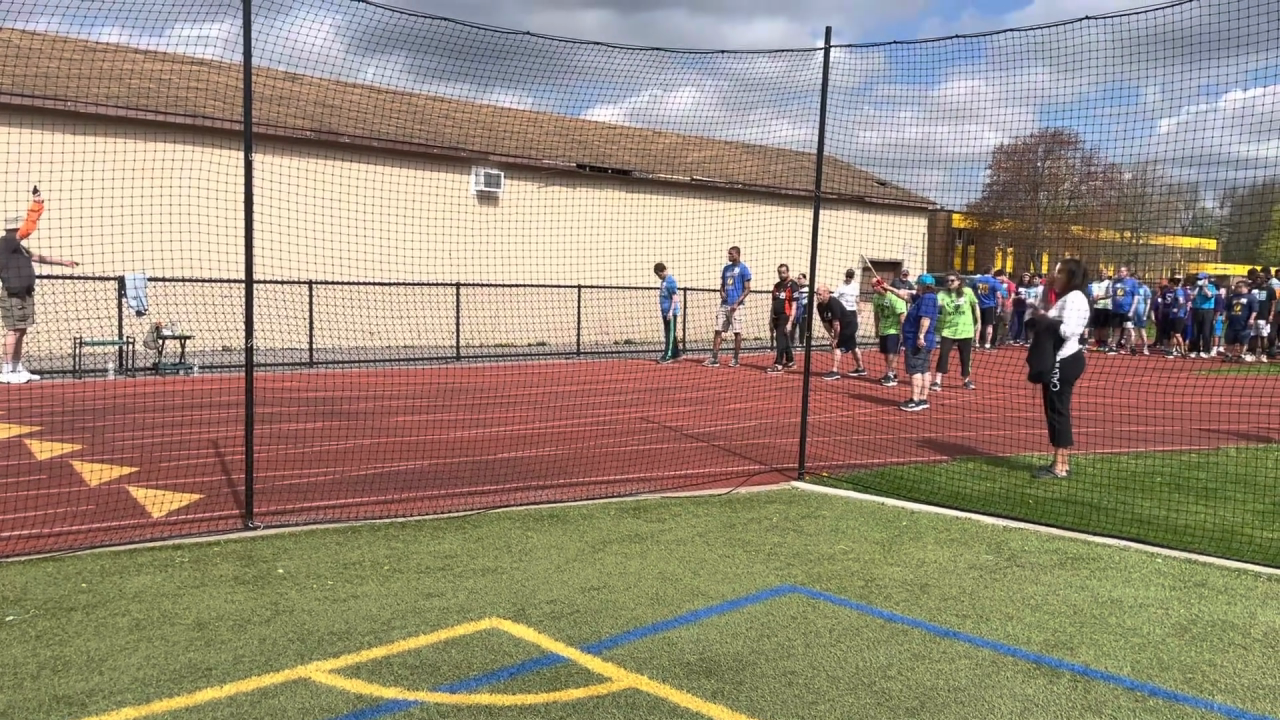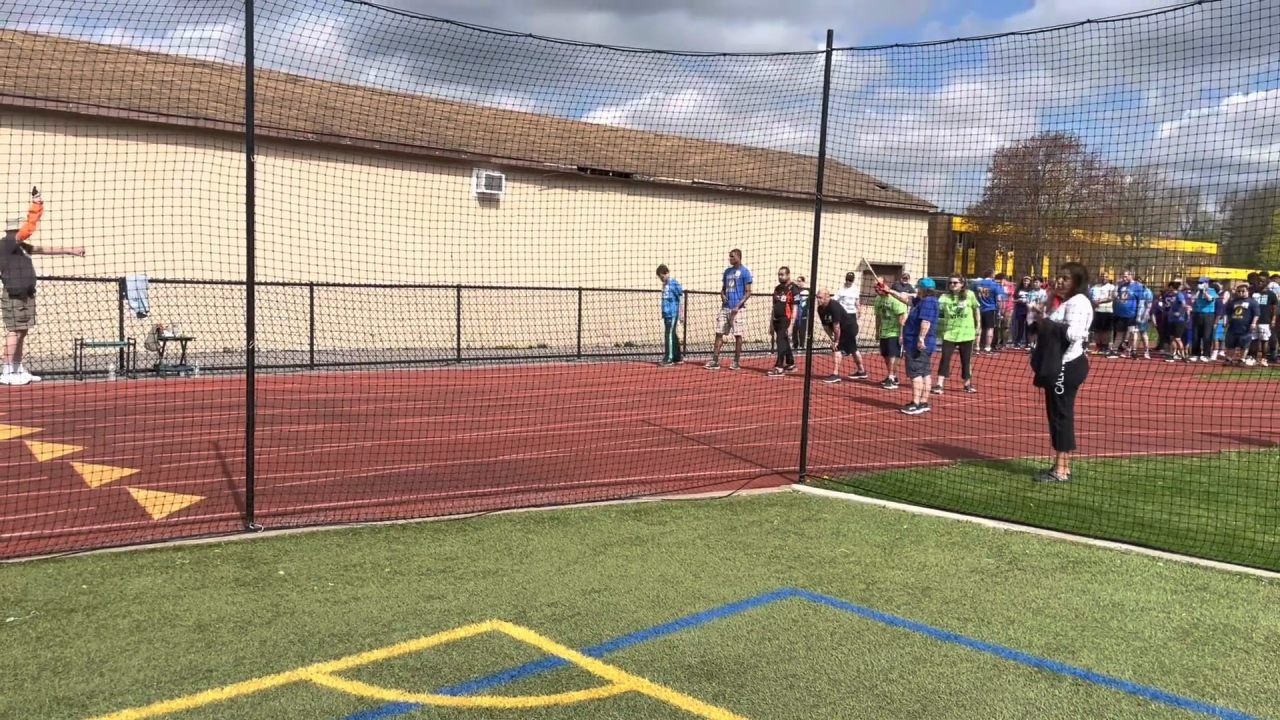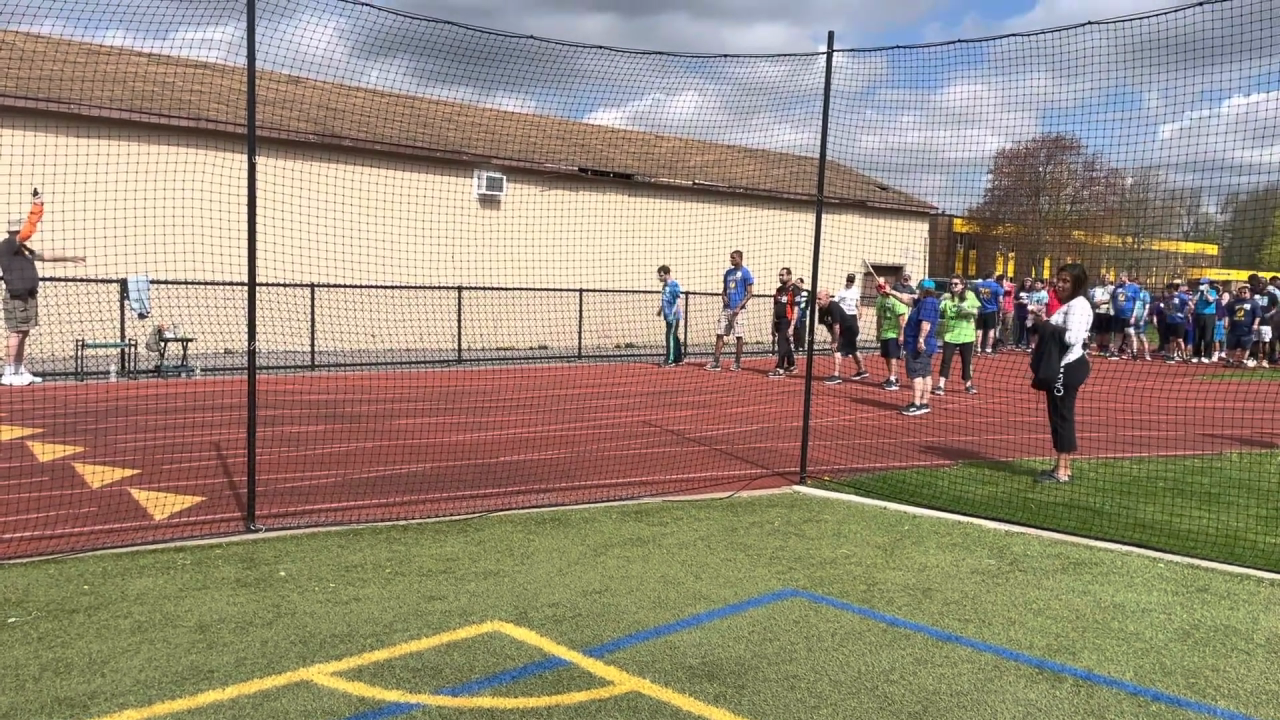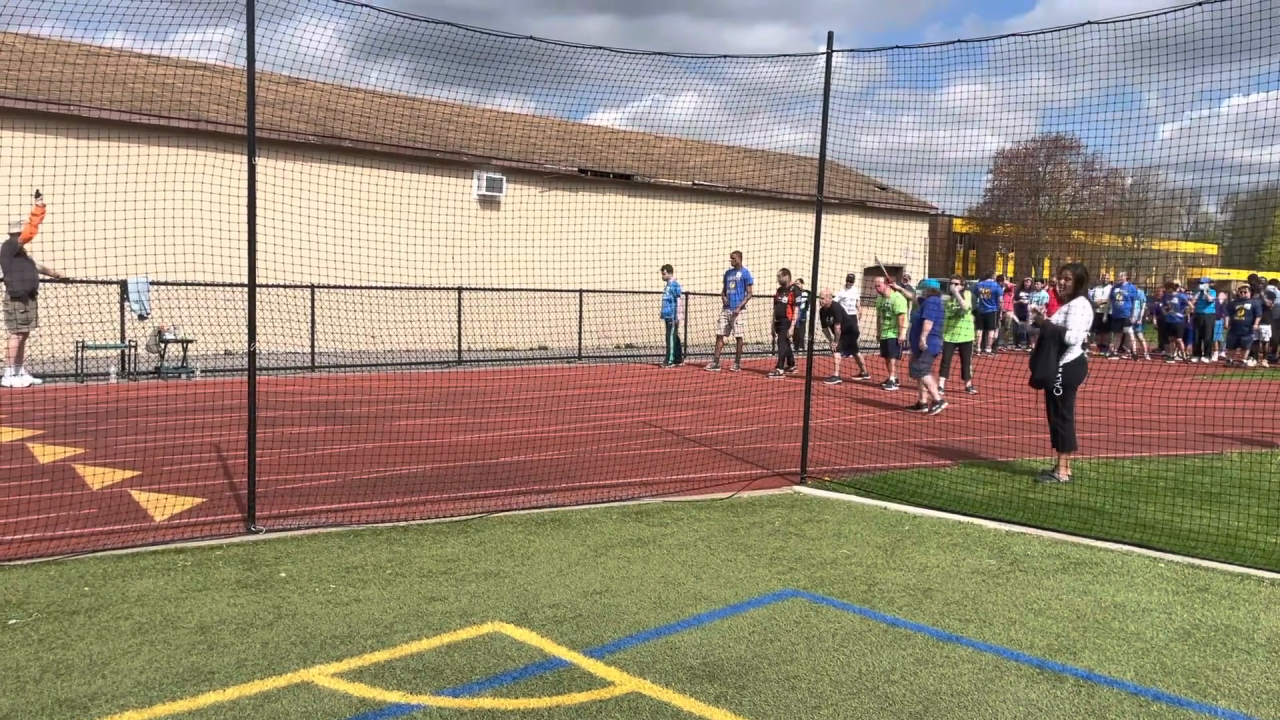
dt=0.5s
person 1, frame 1
left shoulder: (1074, 298)
right shoulder: (1066, 298)
left elbow: (1067, 329)
right elbow: (1058, 326)
left wrist: (1042, 318)
right wrist: (1041, 316)
left hip: (1064, 362)
right hip: (1059, 361)
left knee: (1058, 411)
right knee: (1056, 411)
left ankle: (1060, 467)
right ankle: (1061, 463)
person 1, frame 2
left shoulder: (1078, 302)
right shoulder: (1068, 302)
left elbow: (1072, 333)
left wrist: (1045, 323)
right wrist: (1042, 322)
left hip: (1067, 366)
right hip: (1059, 365)
left knee: (1061, 414)
right knee: (1057, 415)
left ankle: (1061, 469)
right ankle: (1062, 466)
person 1, frame 3
left shoulder: (1078, 305)
right shoulder: (1069, 305)
left elbow: (1072, 337)
left wrist: (1045, 324)
right wrist: (1044, 322)
left hip: (1068, 368)
right hip: (1062, 367)
left knee: (1062, 416)
right knee: (1059, 416)
left ankle: (1062, 471)
right ankle: (1063, 467)
person 1, frame 4
left shoulder: (1079, 305)
right shoulder: (1068, 304)
left elbow: (1072, 336)
left wrist: (1045, 323)
right wrist: (1044, 323)
left hip: (1066, 367)
right hip: (1060, 366)
left knee: (1062, 416)
right knee: (1057, 416)
left ankle: (1062, 471)
right ankle: (1062, 467)
person 2, frame 1
left shoulder: (16, 246)
right shoulder: (6, 242)
left elbow: (36, 257)
right elbow: (27, 229)
left wrist: (62, 262)
right wrist: (36, 205)
left hip: (23, 294)
right hip: (13, 295)
left knee: (20, 331)
right knee: (13, 330)
left ankle: (17, 368)
right ankle: (6, 371)
person 2, frame 2
left shoulder: (19, 246)
right shoulder: (6, 244)
left elbow: (41, 249)
right elbow: (27, 230)
left wrist: (70, 251)
right wrist: (36, 206)
left hip: (25, 295)
right hip: (14, 296)
left knee: (22, 332)
right knee: (14, 332)
left ankle: (19, 369)
right ankle: (7, 372)
person 2, frame 3
left shoulder: (21, 248)
right shoulder: (8, 245)
left elbow: (41, 255)
right elbow: (27, 231)
left wrist: (68, 258)
right wrist: (37, 207)
left hip: (27, 296)
right hip: (16, 297)
left knee: (23, 333)
right knee: (16, 333)
left ankle: (20, 370)
right ankle: (9, 373)
person 2, frame 4
left shoulder: (20, 250)
left elbow: (35, 266)
right elbow: (29, 233)
left wrist: (57, 275)
right wrist: (38, 209)
left hip: (27, 298)
right hip: (17, 299)
left knee: (23, 335)
right knee: (16, 334)
left ankle: (20, 372)
